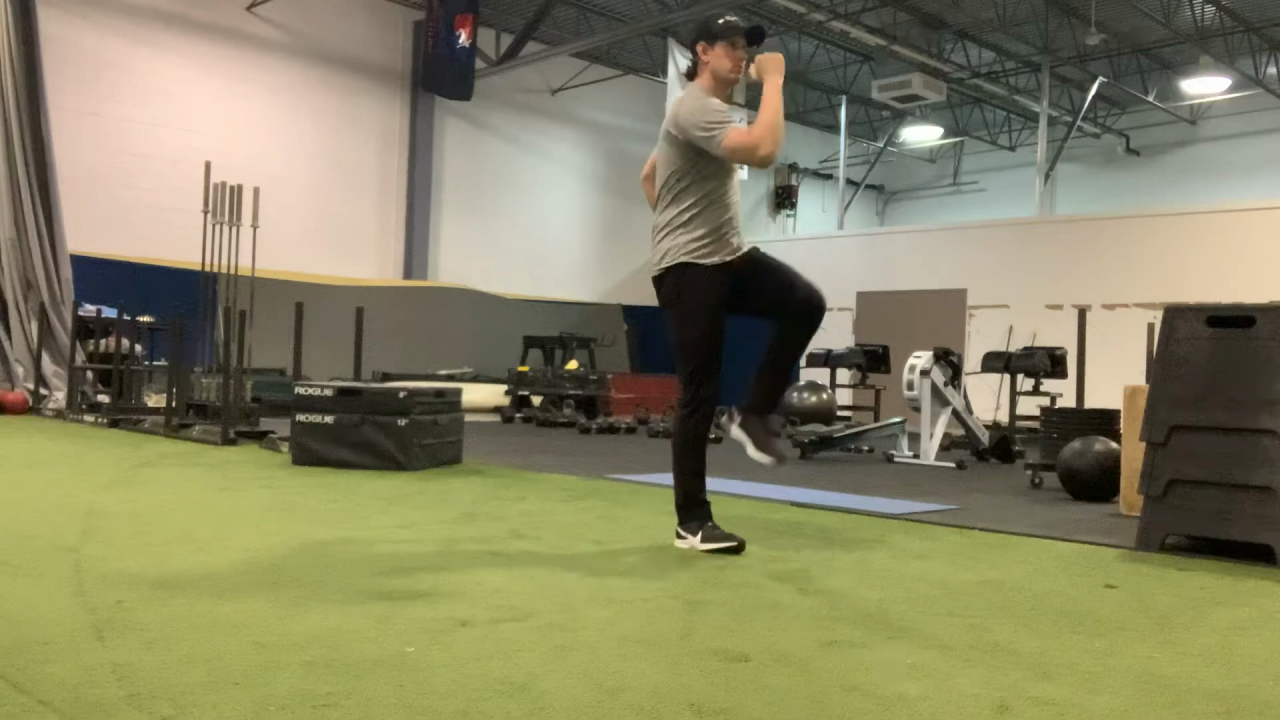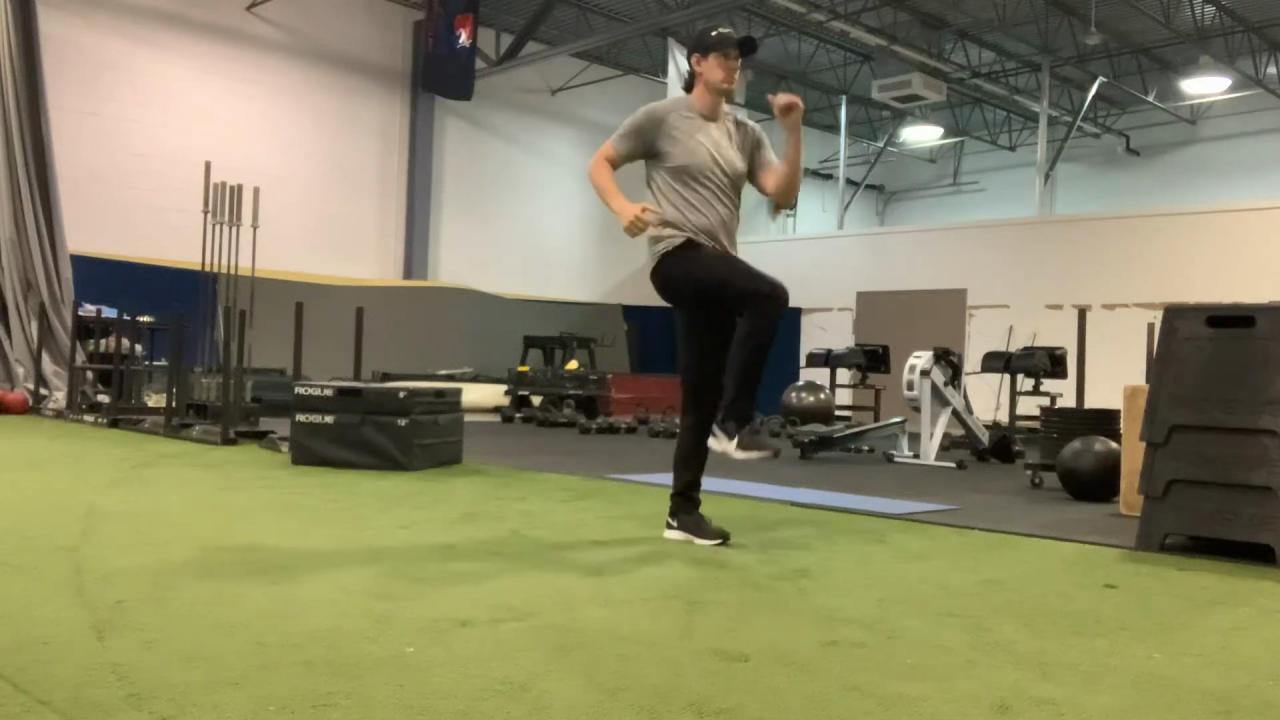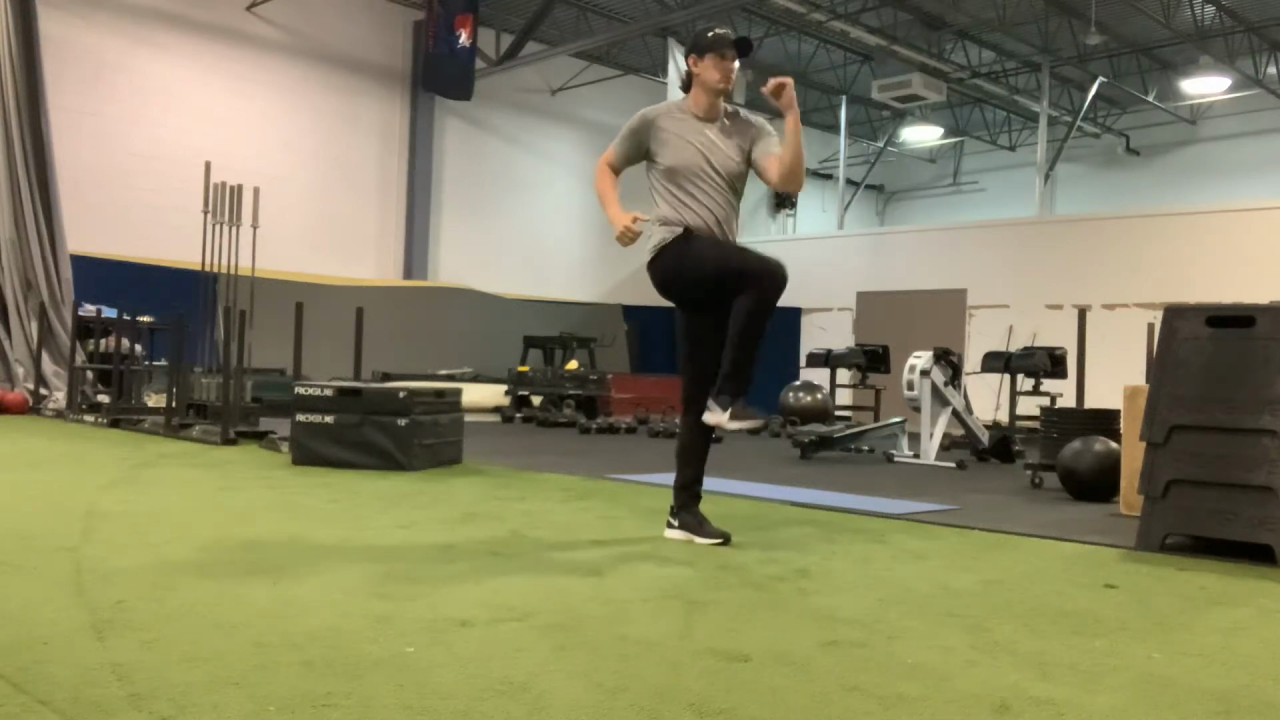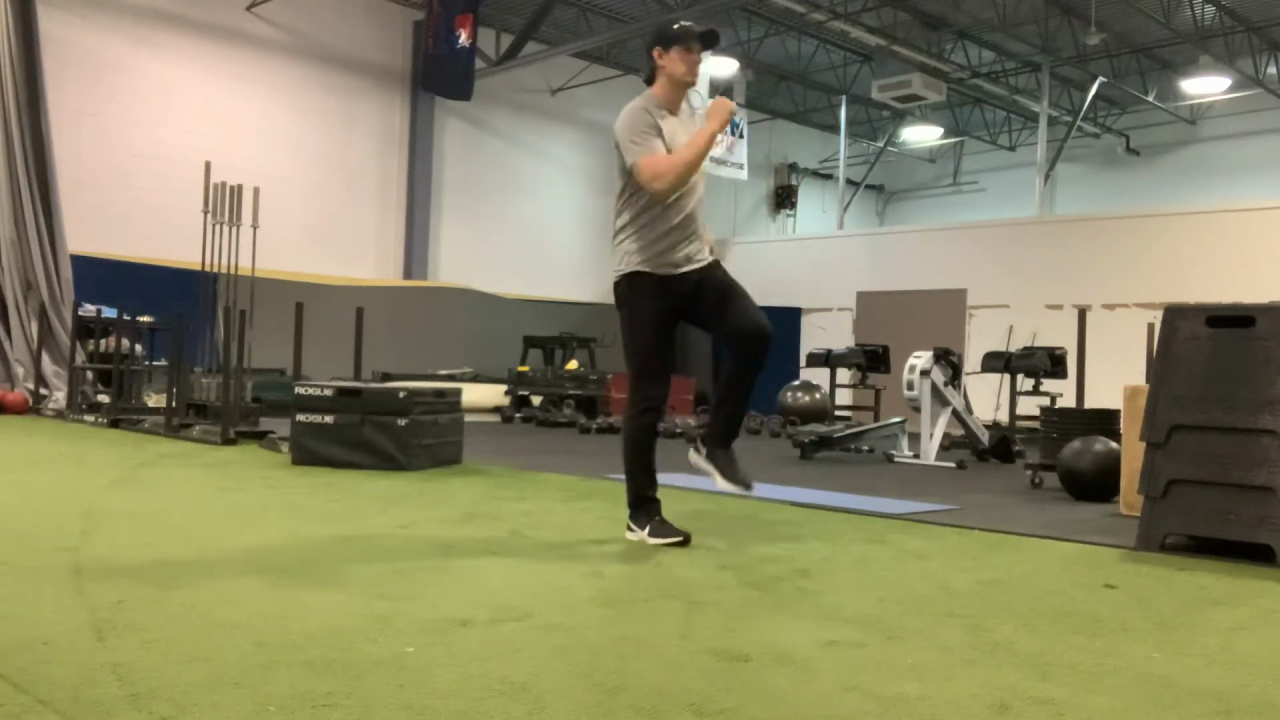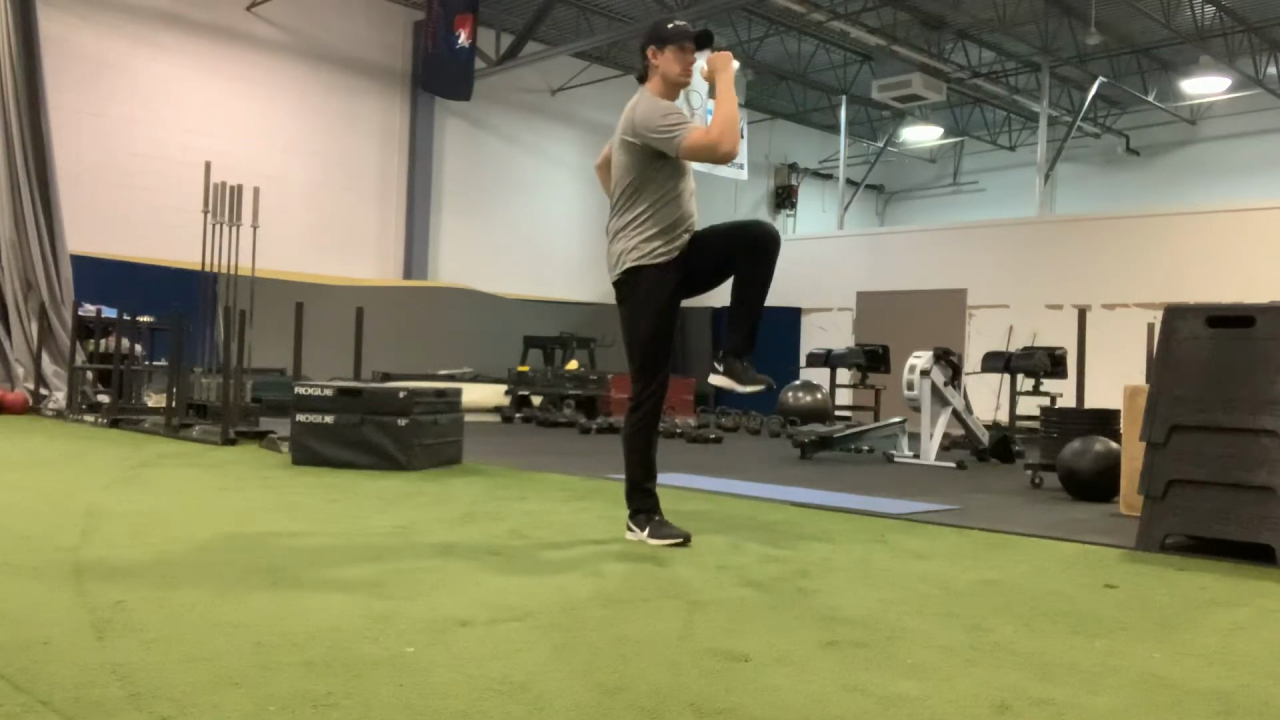
dt=1s
person 1, frame 1
left shoulder: (708, 112)
right shoulder: (695, 107)
left elbow: (648, 175)
right elbow: (763, 150)
right wrist: (773, 82)
left hip: (728, 258)
right hip: (687, 269)
left knee: (805, 304)
right knee: (699, 395)
left ankle: (754, 415)
right ankle: (692, 521)
person 1, frame 2
left shoulder: (746, 134)
right shoulder: (661, 117)
left elbow: (783, 194)
right elbow: (600, 162)
left wrist: (793, 131)
right wrist: (621, 206)
left hip: (715, 275)
right hip: (678, 260)
left knee: (703, 396)
right knee: (769, 296)
left ankle: (683, 510)
right ankle: (733, 420)
person 1, frame 3
left shoulder: (749, 129)
right shoulder: (655, 121)
left elbow: (789, 181)
right elbow: (605, 167)
left wrist: (790, 114)
right wrist: (616, 213)
left hip: (718, 268)
right hip: (676, 253)
left knee: (699, 391)
right knee: (768, 273)
left ankle: (684, 509)
right ankle: (727, 398)
person 1, frame 4
left shoulder: (686, 121)
right shoulder: (638, 117)
right elbow: (660, 182)
left wrist: (701, 233)
right wrist: (710, 126)
left hip: (695, 266)
right hip: (646, 274)
left knee: (755, 333)
right knee: (649, 395)
left ankle: (715, 444)
right ankle: (642, 514)
person 1, frame 5
left shoulder: (661, 111)
right shoulder: (648, 111)
left elbow: (603, 163)
right elbow: (724, 148)
right wrist: (726, 81)
left hip: (683, 251)
right hip: (644, 266)
left knee: (759, 239)
right knee: (650, 392)
left ankle: (731, 360)
right ankle: (642, 514)
